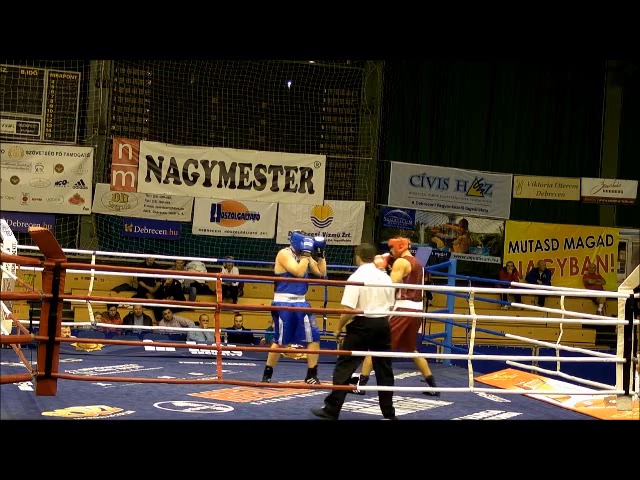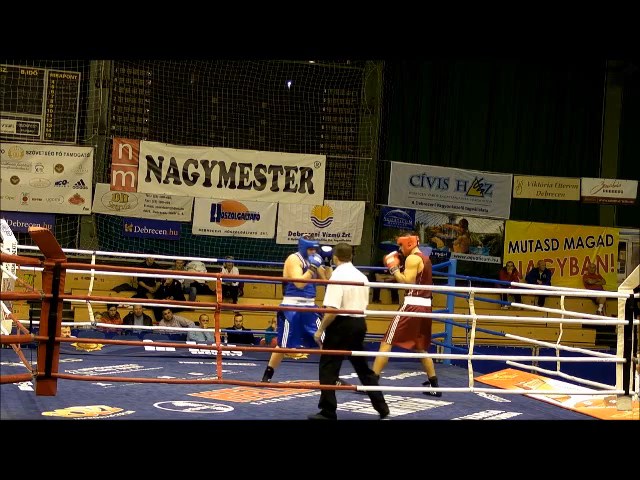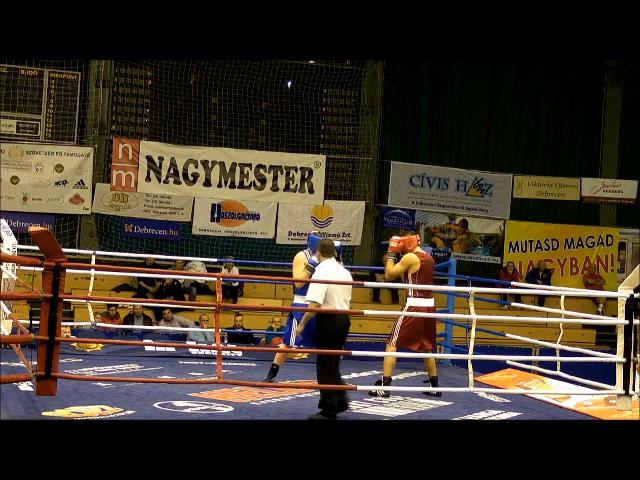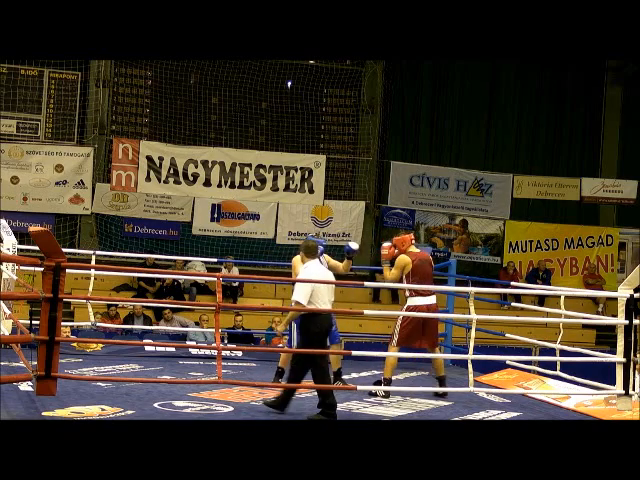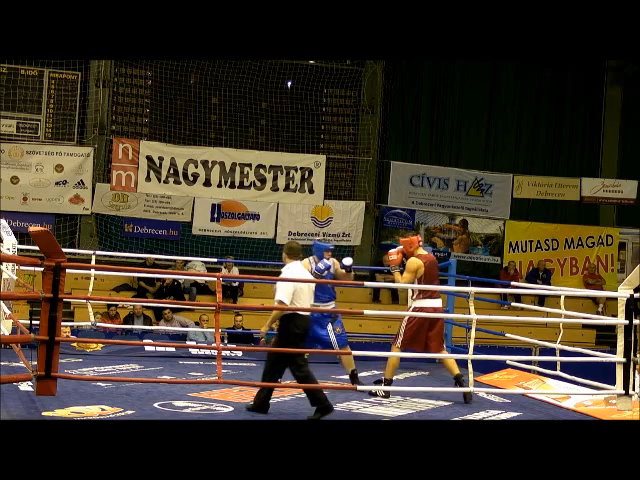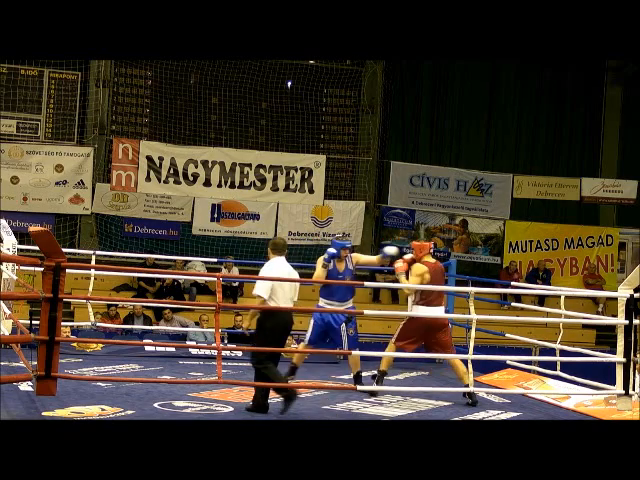
dt=0.2s
person 1, frame 1
left shoulder: (356, 278)
right shoulder: (386, 278)
left elbow: (348, 308)
right elbow: (390, 306)
left wrist: (338, 327)
left hip: (362, 325)
right hip: (382, 324)
left knee: (344, 366)
right knee: (384, 369)
left ankle: (332, 408)
right ankle: (388, 411)
person 1, frame 2
left shoulder: (337, 277)
right shoulder: (362, 277)
left elbow: (332, 310)
left wrist: (320, 329)
left hip: (342, 325)
right hip: (359, 323)
left knee: (328, 367)
right knee: (363, 368)
left ankle: (328, 411)
right ankle: (381, 407)
person 1, frame 3
left shoulder: (321, 273)
right shoulder: (345, 272)
left elbow: (315, 305)
left wrist: (302, 324)
left hip: (328, 320)
right hip: (343, 319)
left knee: (325, 366)
right knee: (331, 364)
left ankle: (328, 409)
right ankle: (340, 402)
person 1, frame 4
left shoulder: (306, 273)
right shoulder: (328, 273)
left elbow: (299, 305)
left wrist: (284, 323)
left hip: (313, 321)
right hip: (325, 319)
left knee: (318, 365)
right knee: (299, 363)
left ankle: (328, 410)
right ankle: (282, 401)
person 1, frame 5
left shoulder: (288, 274)
right shoulder: (307, 275)
left elbow: (282, 305)
left wrist: (268, 324)
left hip: (291, 323)
right hip: (303, 320)
left knee: (299, 366)
right knee: (275, 361)
left ankle: (322, 404)
right ankle: (261, 402)
person 1, frame 6
left shoulder: (269, 269)
right shoulder: (293, 272)
left elbow: (261, 300)
left wrist: (249, 319)
left hip: (271, 317)
right hip: (286, 317)
left knee: (261, 361)
right knee: (270, 360)
left ankle: (287, 392)
right ankle: (260, 402)
person 2, frame 1
left shoulder: (400, 262)
right shoulder: (416, 263)
right wrist: (391, 265)
left hip: (402, 308)
right hip: (416, 309)
right knee: (411, 349)
left ankle: (360, 383)
right ankle: (432, 385)
person 2, frame 2
left shoulder: (413, 259)
right shoulder: (425, 258)
left elbow: (407, 282)
left wrist: (394, 268)
right wrist: (401, 263)
left hip: (413, 305)
right hip: (426, 306)
left knee: (387, 342)
right knee: (420, 348)
right ankle: (434, 385)
person 2, frame 3
left shoulder: (410, 257)
right shoulder: (428, 258)
left elbow: (389, 274)
left wrist: (391, 253)
right wrist: (398, 254)
left hip: (414, 306)
right hip: (429, 306)
left knee: (392, 344)
right knee: (426, 348)
left ankle: (384, 385)
right ankle: (434, 385)
person 2, frame 4
left shoulder: (403, 258)
right shoulder: (427, 256)
left elbow: (389, 279)
left wrist: (386, 260)
left hip: (414, 305)
right hip: (431, 304)
left knee: (394, 345)
right knee: (432, 346)
left ankle: (385, 386)
right ankle: (442, 384)
person 2, frame 5
left shoulder: (413, 261)
right shoulder: (432, 258)
left elbow: (402, 284)
left wrist: (394, 266)
left hip: (420, 308)
right hip: (436, 307)
left knee: (397, 346)
right knee: (439, 350)
left ankle: (385, 386)
right ankle: (461, 384)
person 2, frame 6
left shoulder: (419, 268)
right shoulder: (439, 266)
left elbow: (409, 291)
left wrist: (401, 273)
left hip: (420, 314)
right hip: (439, 316)
left knee: (394, 344)
right knee: (450, 354)
left ankle: (379, 381)
right ankle: (469, 391)
person 3, frame 1
left shoulder: (305, 255)
right shoulder: (284, 253)
left elbow: (321, 272)
right elbow: (299, 272)
left wrist: (320, 253)
right wrist: (305, 253)
left hip: (300, 303)
right hip: (284, 304)
left knee: (313, 338)
right knee: (280, 341)
left ankle: (311, 376)
right ankle: (267, 375)
person 3, frame 2
left shoulder: (312, 260)
right shoulder: (293, 259)
left elbow: (327, 279)
right elbow: (299, 283)
right wrist: (313, 267)
left hip: (310, 307)
right hip: (292, 308)
right knee: (284, 345)
right ankle: (267, 375)
person 3, frame 3
right shoulder: (301, 257)
right elbow: (298, 283)
right wrist: (310, 266)
right hip: (302, 306)
right knee: (289, 343)
right ankle: (271, 374)
person 3, frame 4
left shoulder: (324, 258)
right shoulder: (298, 259)
left elbow: (344, 270)
left wrist: (349, 257)
left knee: (335, 341)
right knee: (292, 345)
left ankle: (338, 378)
right ankle: (278, 375)
person 3, frame 5
left shoulder: (333, 262)
right shoulder: (306, 263)
left elbow: (347, 279)
left wrist: (348, 270)
right wrist: (317, 273)
left hip: (328, 312)
left knee: (342, 344)
left ankle: (354, 380)
person 3, frame 6
left shoulder: (353, 258)
right shoulder: (323, 260)
left elbow: (376, 261)
right elbow: (317, 282)
left wrist: (385, 255)
right wrist: (326, 263)
left hip: (345, 311)
right hip: (324, 309)
left knee: (351, 347)
right knee: (308, 343)
left ankle: (358, 381)
right ankle: (291, 372)
